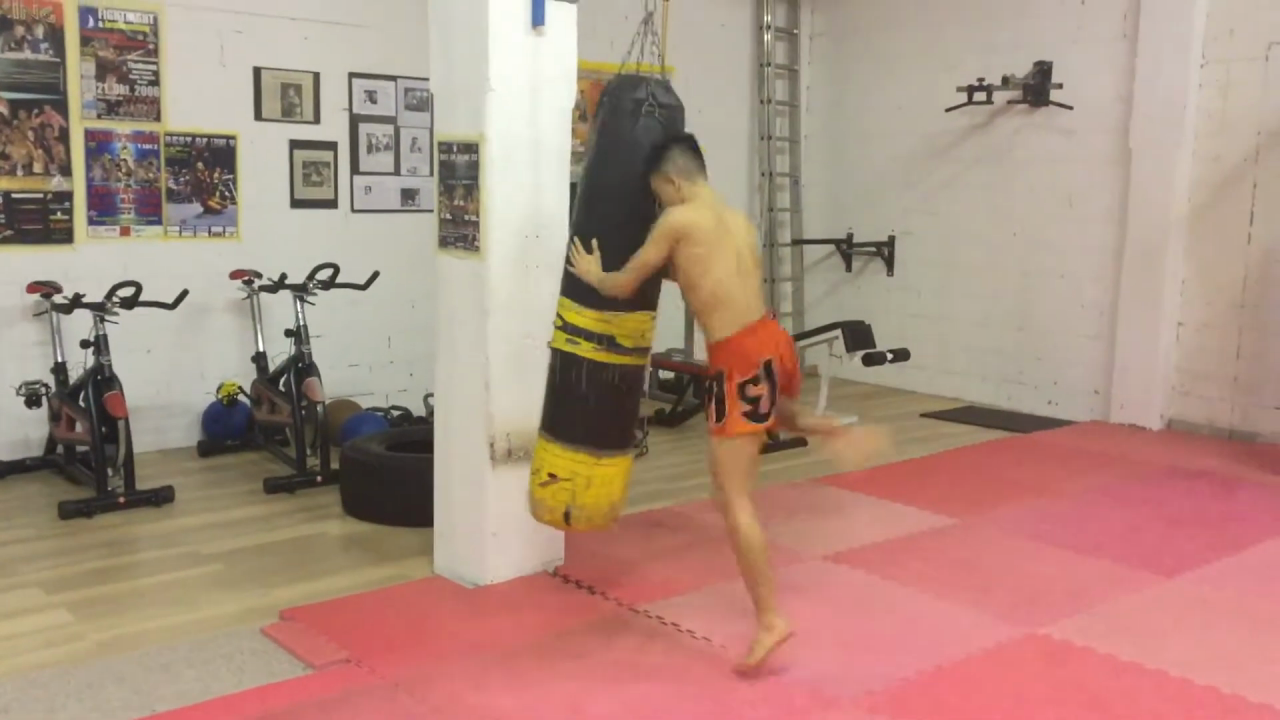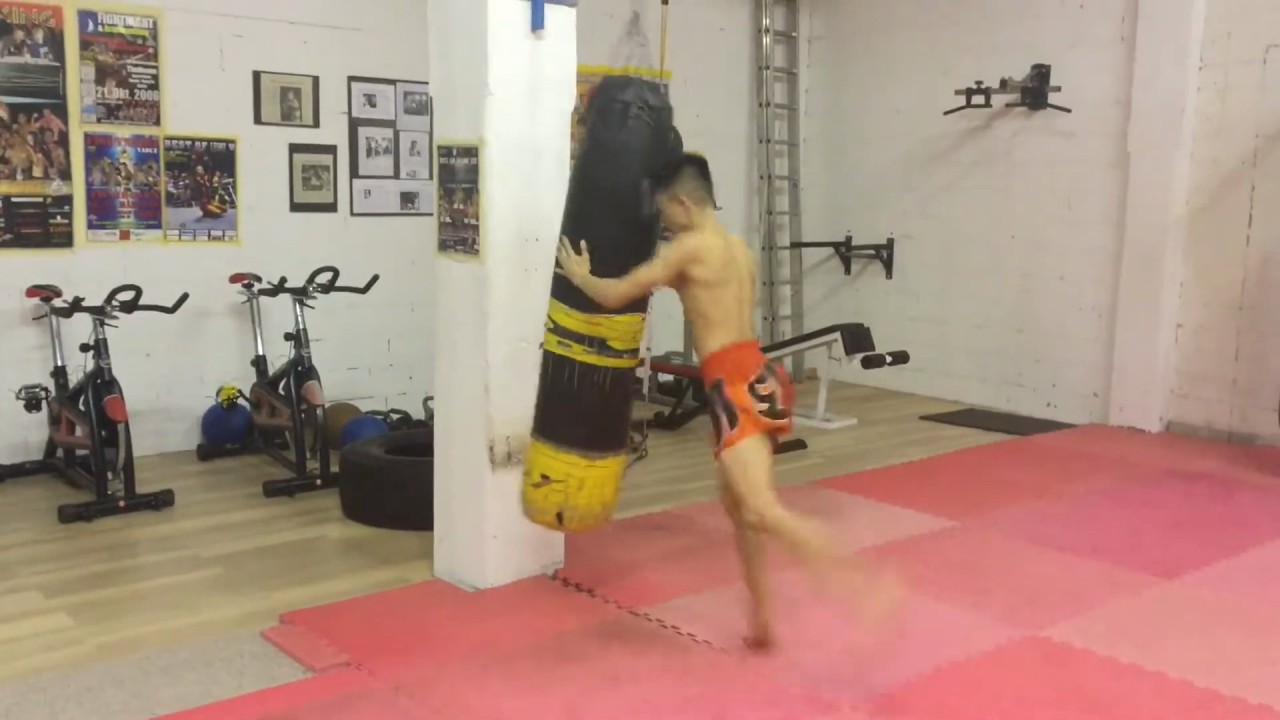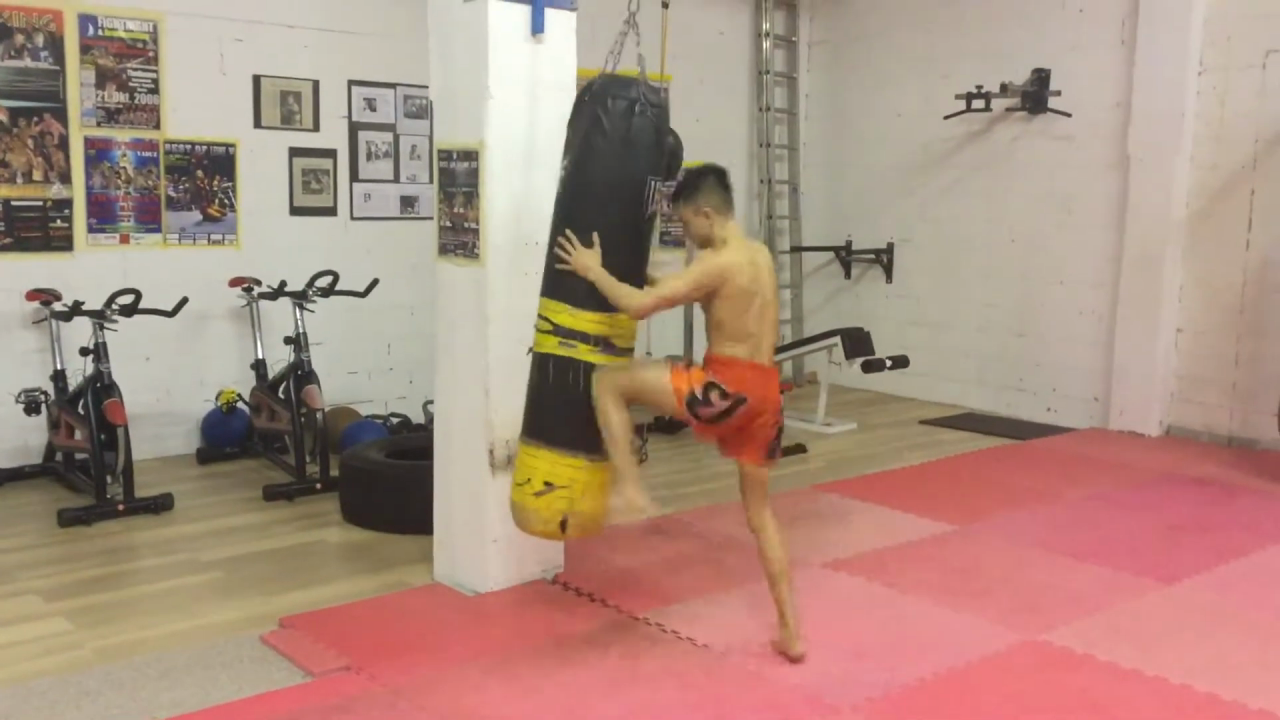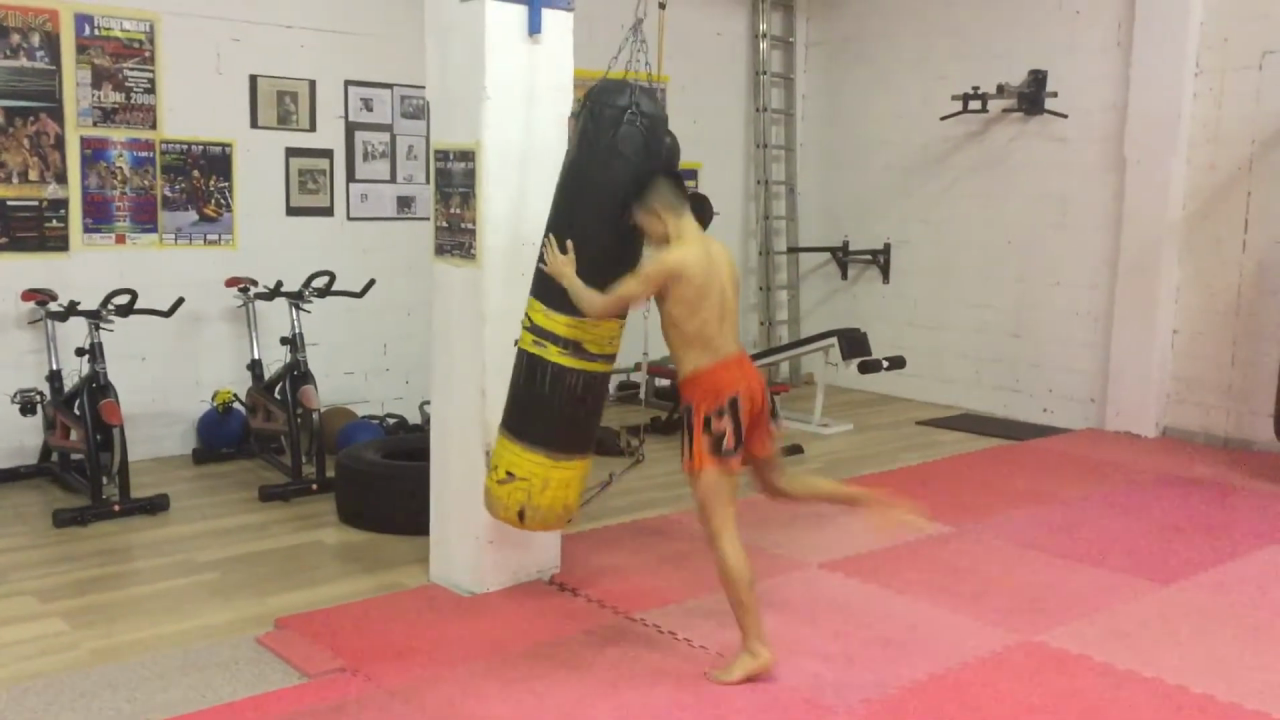
dt=0.4s
person 1, frame 1
left shoulder: (679, 220)
right shoulder: (739, 221)
left elbow: (623, 287)
left wrist: (590, 272)
right wrist: (672, 264)
left hip: (740, 363)
right hip: (773, 343)
left knee: (733, 499)
left ankle: (769, 622)
right ankle: (838, 432)
person 1, frame 2
left shoulder: (687, 248)
right shoulder: (738, 248)
left elbow: (612, 297)
left wrist: (579, 274)
left hip: (734, 380)
right hip: (752, 372)
left knee: (760, 510)
right knee: (734, 505)
right ankle: (761, 619)
person 1, frame 3
left shoulder: (717, 262)
right shoulder: (759, 255)
left elbow: (640, 305)
left wrist: (595, 271)
right wrist: (661, 285)
left hip: (725, 386)
right hip: (764, 394)
left knee: (605, 381)
right knee: (759, 514)
left ankle: (631, 490)
right ankle: (790, 632)
person 1, frame 4
left shoulder: (670, 261)
right shoulder: (720, 253)
left elbow: (599, 308)
left wrist: (566, 276)
left hip: (713, 396)
right hip: (746, 379)
left knee: (719, 528)
right knee: (776, 481)
left ankle: (754, 649)
right ankle: (876, 502)
